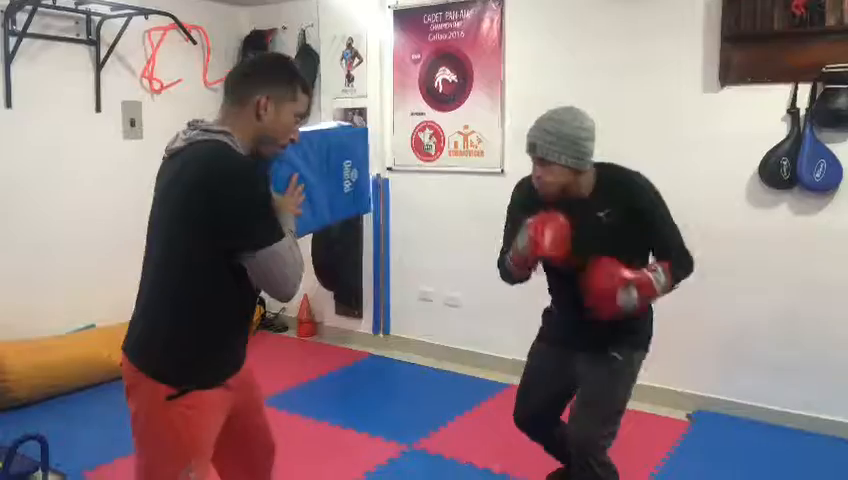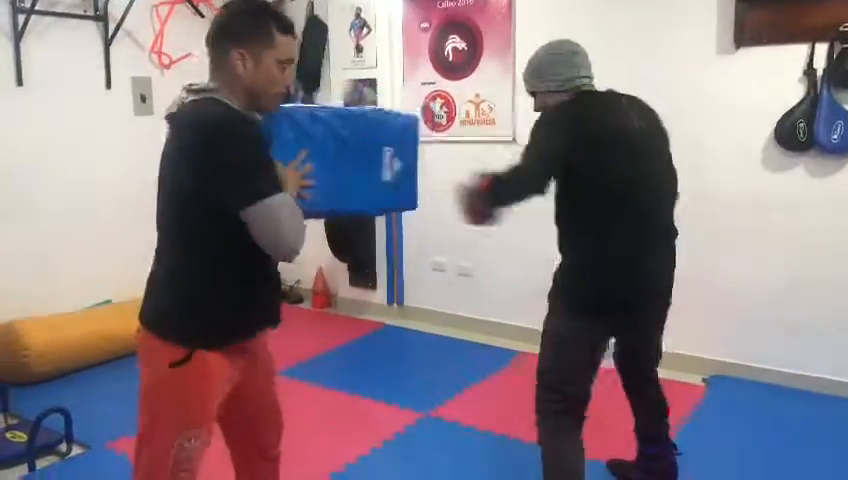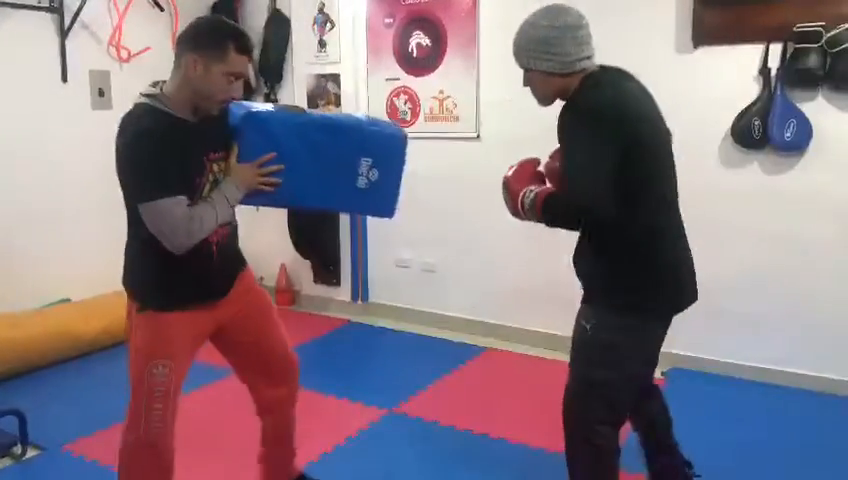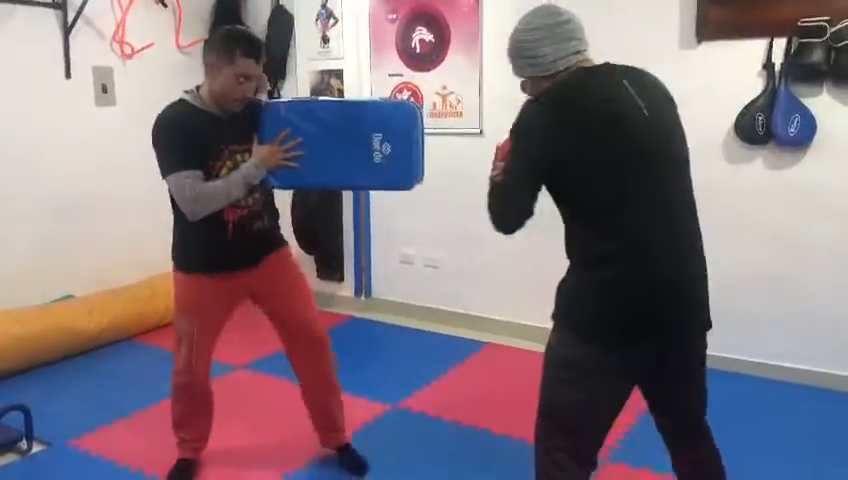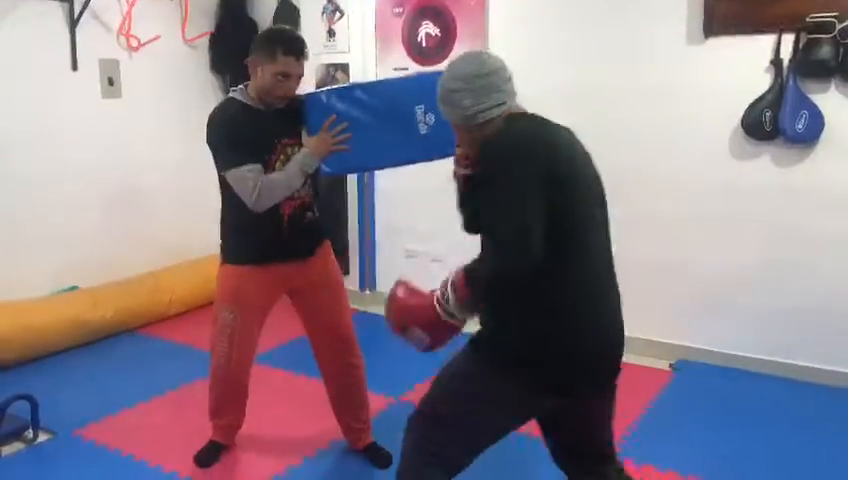
dt=1s
person 1, frame 1
left shoulder: (193, 155)
right shoulder: (234, 172)
right elbow: (284, 282)
left wrist: (271, 218)
right wrist: (284, 218)
left hip: (215, 362)
right hip: (174, 376)
person 1, frame 2
left shoulder: (226, 125)
right shoulder: (221, 131)
right elbow: (285, 241)
left wrist: (279, 190)
right wrist: (287, 189)
left hip: (239, 331)
right hip: (187, 342)
person 1, frame 3
left shoulder: (217, 115)
right shoulder: (143, 132)
right elbow: (179, 232)
right wrist: (235, 186)
left hip: (230, 281)
right hip: (165, 300)
left knee: (279, 372)
right knee: (151, 423)
person 1, frame 4
left shoulder: (257, 113)
right shoulder: (174, 124)
left elbow: (291, 167)
right elbow: (194, 202)
right wrist: (258, 165)
left hip: (268, 254)
right hip: (204, 268)
left knee: (312, 340)
right knee: (191, 367)
left ankle: (336, 438)
person 1, frame 5
left shoulder: (301, 110)
right shoulder: (227, 121)
right elbow: (257, 195)
right wrist: (311, 154)
left hip: (310, 251)
right hip: (249, 260)
left knee: (341, 346)
right knee: (230, 356)
left ankle: (359, 435)
right ankle: (222, 432)
person 2, frame 1
left shoulder: (631, 191)
right shoulder: (529, 194)
left elbow: (680, 260)
right elbow: (509, 271)
left wrist: (639, 286)
right wrist: (525, 250)
left hip: (619, 336)
right hip: (562, 328)
left knee: (586, 440)
right knee: (530, 415)
person 2, frame 2
left shoulder: (566, 121)
right shoulder: (641, 114)
left elbow: (527, 180)
right elbow: (662, 187)
left wrist: (480, 195)
left hip: (588, 284)
right hip: (652, 277)
left knee: (560, 406)
right knee: (639, 377)
person 2, frame 3
left shoulder: (590, 111)
right shoulder: (616, 86)
left elbow: (587, 207)
left wrist: (529, 197)
right wrist: (568, 172)
left hip: (629, 285)
right hip: (655, 273)
left knee: (588, 411)
right knee: (633, 385)
person 2, frame 4
left shoulder: (546, 112)
right shoulder: (647, 87)
left elbow: (507, 215)
left wrist: (503, 169)
left hip: (605, 302)
right hip: (681, 292)
right knee: (685, 422)
person 2, frame 5
left shoulder: (506, 149)
right shoulder: (554, 137)
left elbow: (513, 255)
left wrist: (442, 304)
right wrist: (472, 167)
left hip: (523, 346)
right hip: (594, 343)
